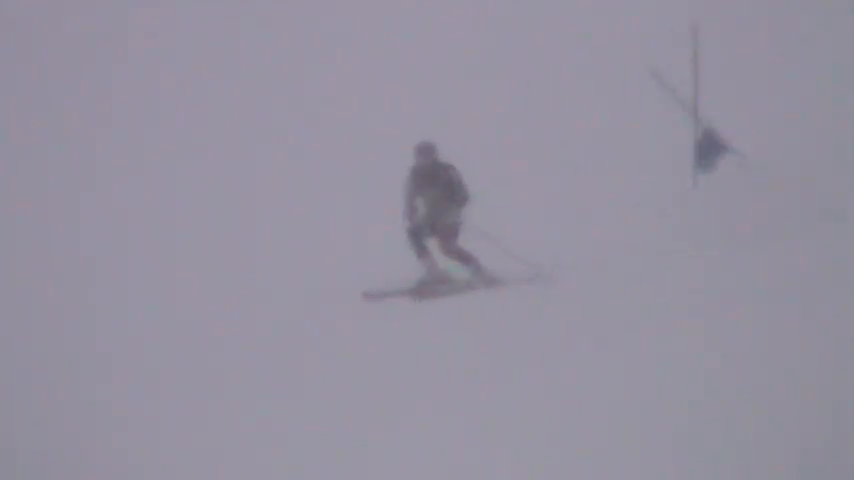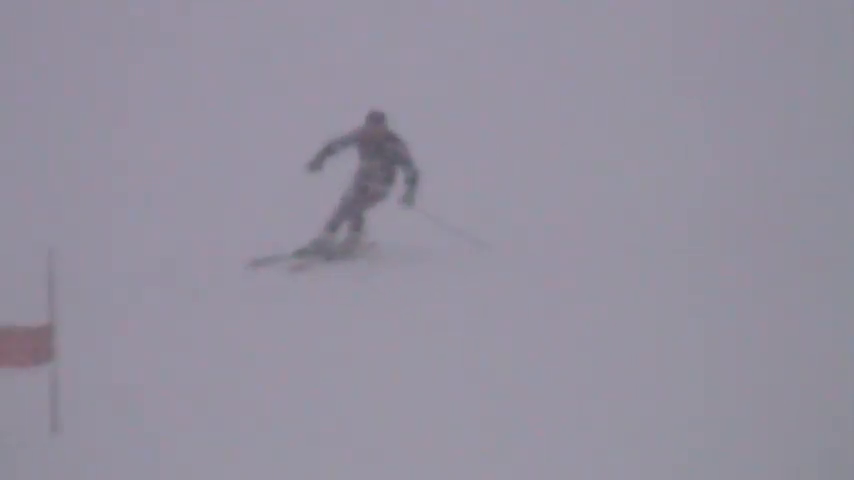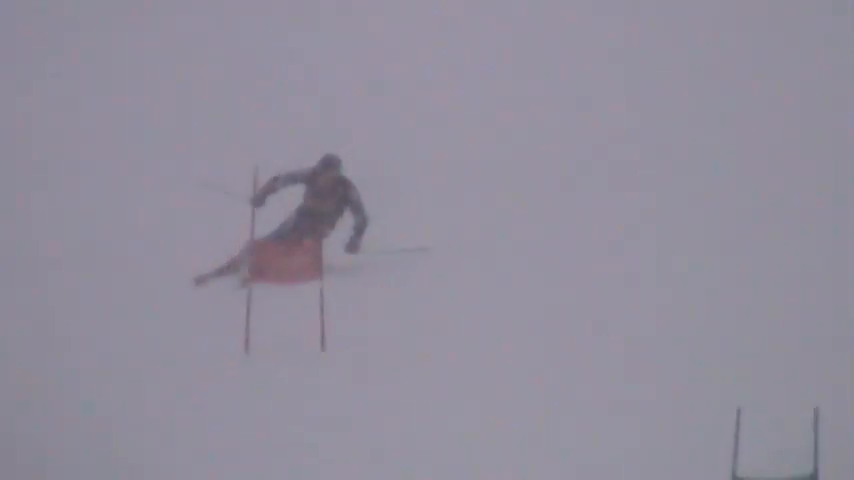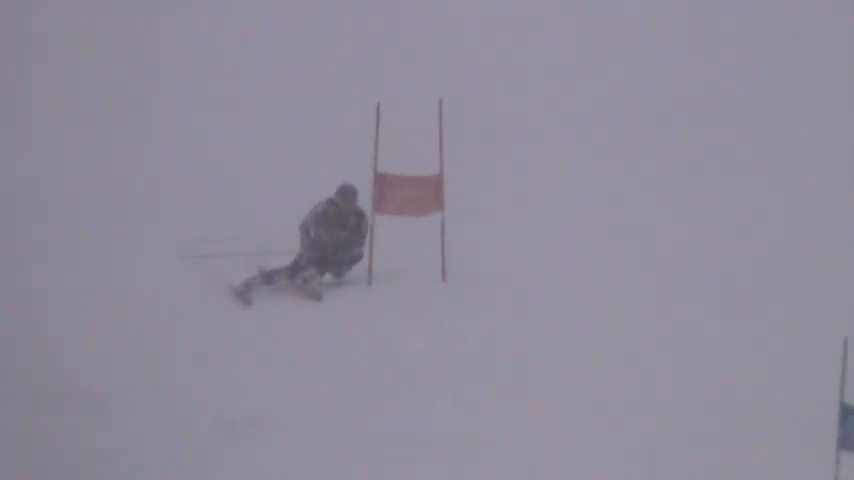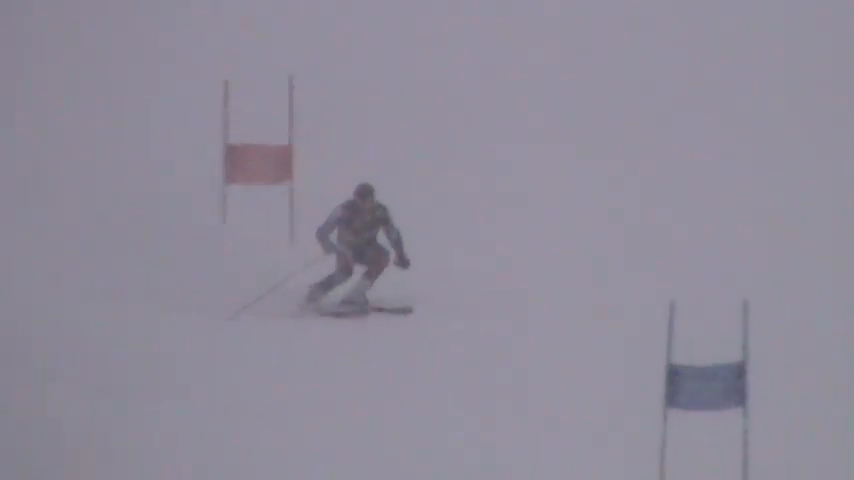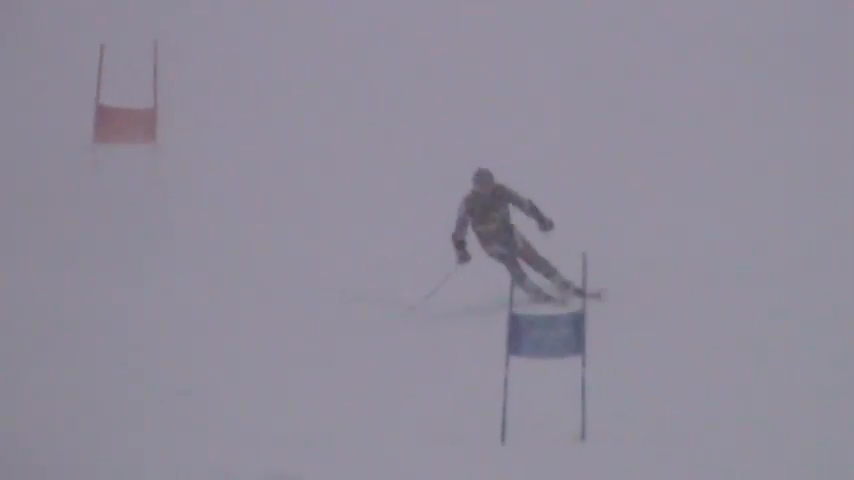
dt=0.4s
person 1, frame 1
left shoulder: (448, 171)
right shoulder: (416, 172)
left elbow: (463, 196)
right elbow: (410, 191)
right wrist: (410, 208)
left hip: (449, 216)
right hip: (432, 216)
left knee: (447, 247)
right knee: (412, 231)
left ankle: (480, 273)
right ankle: (434, 273)
person 1, frame 2
left shoulder: (395, 143)
right shoulder: (363, 134)
left elbow: (411, 171)
right elbow: (337, 143)
left wrist: (410, 192)
right wrist: (320, 158)
left hip: (380, 186)
right hip: (362, 179)
left knee: (354, 206)
right knee: (343, 210)
left ankle: (353, 239)
right ankle: (324, 241)
person 1, frame 3
left shoulder: (347, 189)
right shoulder: (312, 175)
left elbow: (361, 218)
right elbow: (282, 179)
left wrist: (355, 240)
right wrist: (262, 194)
left hip: (321, 227)
right hip: (302, 217)
right knee: (271, 241)
right ankle: (228, 267)
person 1, frame 4
left shoulder: (359, 218)
right shoulder: (326, 206)
left elbow: (357, 250)
right elbow: (305, 226)
left wrist: (344, 268)
right wrist: (307, 247)
left hip: (335, 255)
right hip: (316, 249)
right knee: (291, 272)
left ankle: (309, 282)
right ankle: (248, 285)
person 1, frame 5
left shoulder: (380, 210)
right shoulder: (344, 210)
left elbow: (392, 233)
right elbow: (322, 233)
left wrist: (401, 254)
right wrist: (328, 246)
left hip: (367, 248)
right hip: (345, 249)
left knee: (384, 257)
right knee: (344, 273)
left ankle: (355, 296)
right ankle: (315, 292)
person 1, frame 6
left shoulder: (500, 191)
right shoulder: (467, 203)
left elbow: (524, 203)
right elbow: (459, 232)
left wrist: (540, 219)
right wrist: (461, 251)
left hip: (509, 235)
right hip: (492, 244)
left knee: (538, 262)
right knee: (513, 265)
left ankle: (566, 288)
right ankle: (537, 293)
